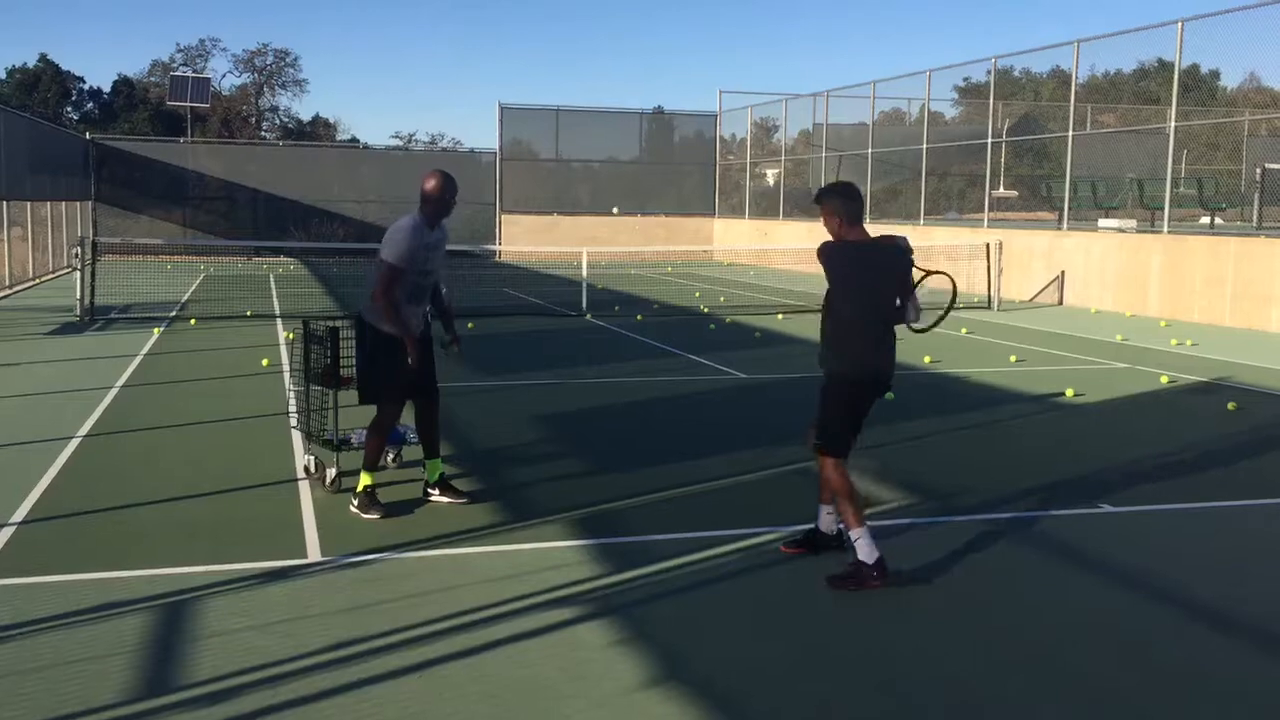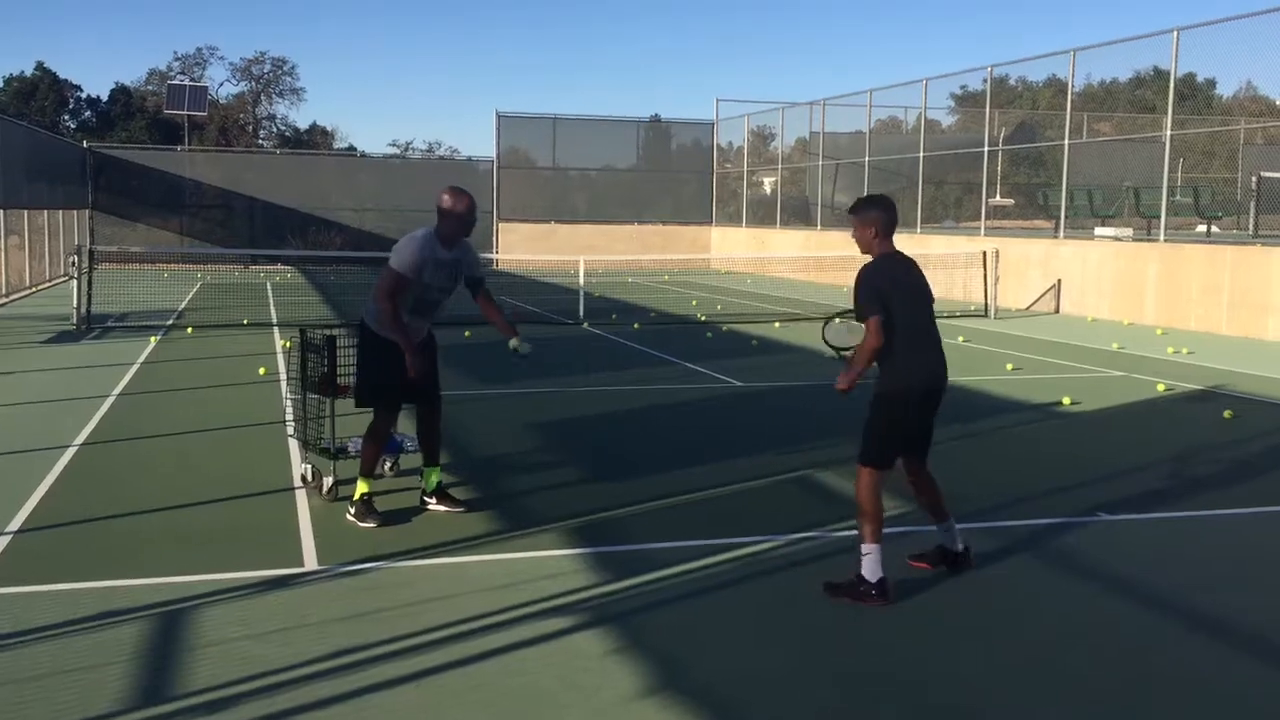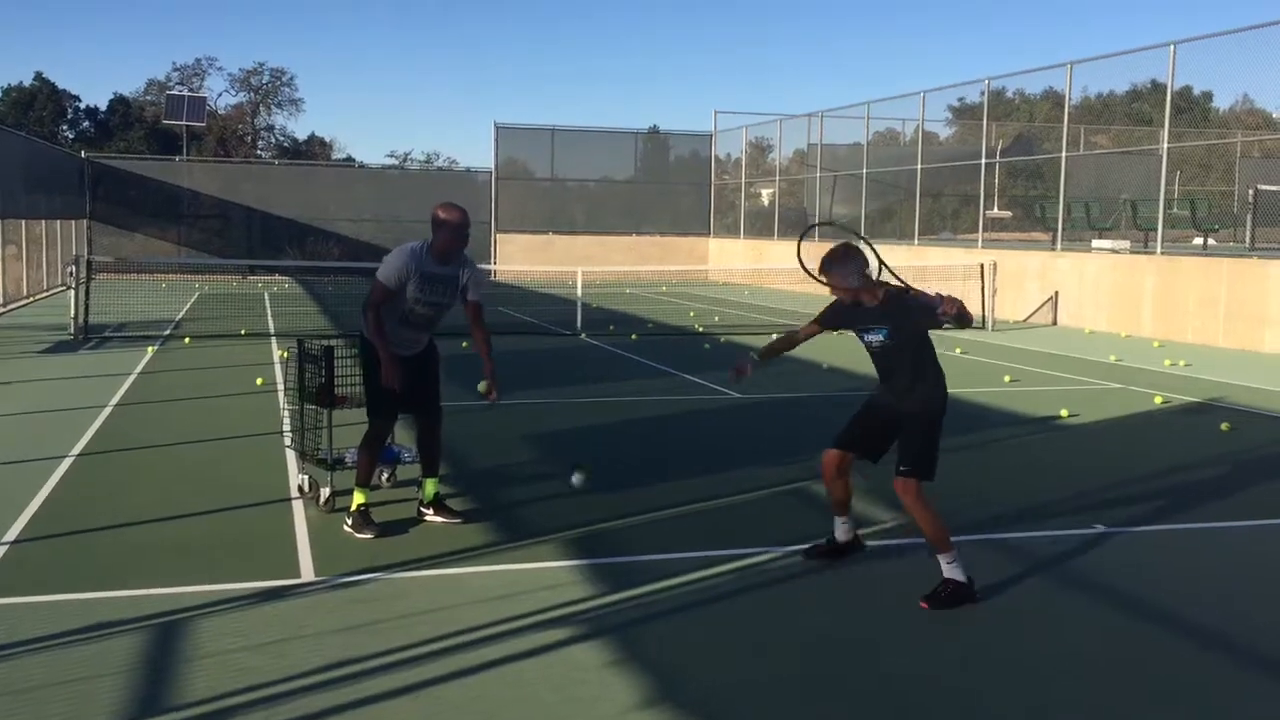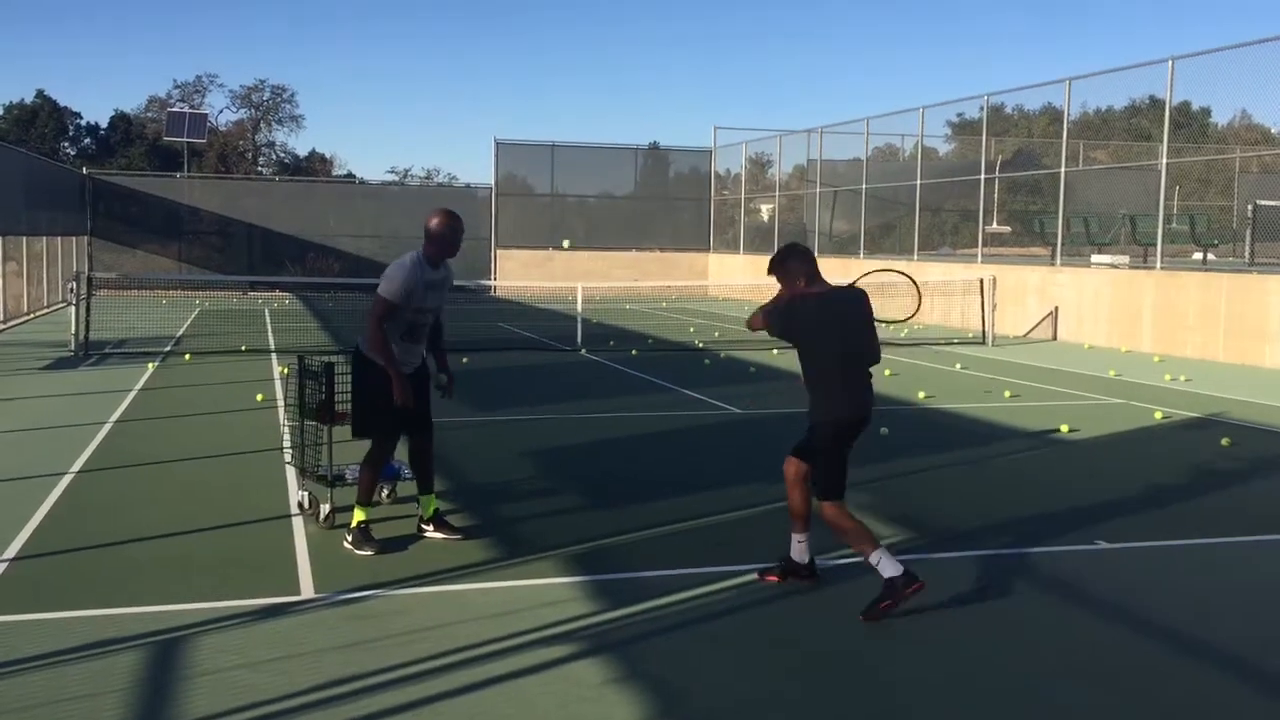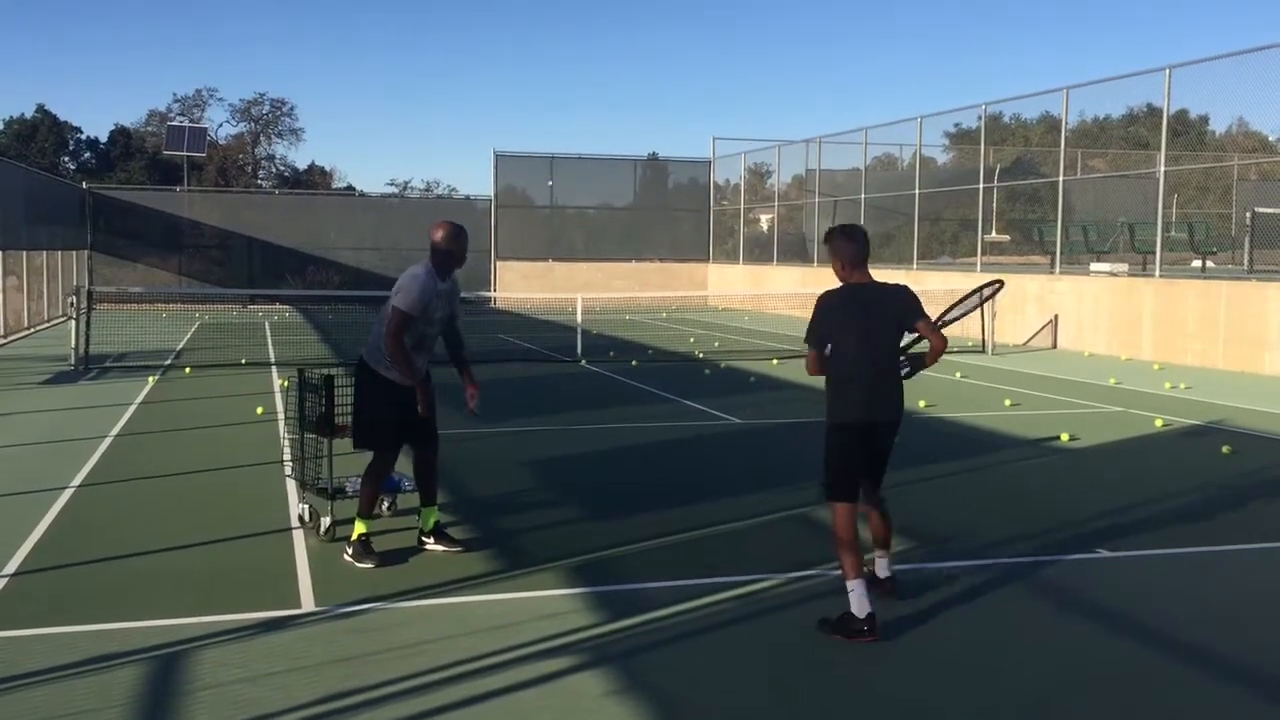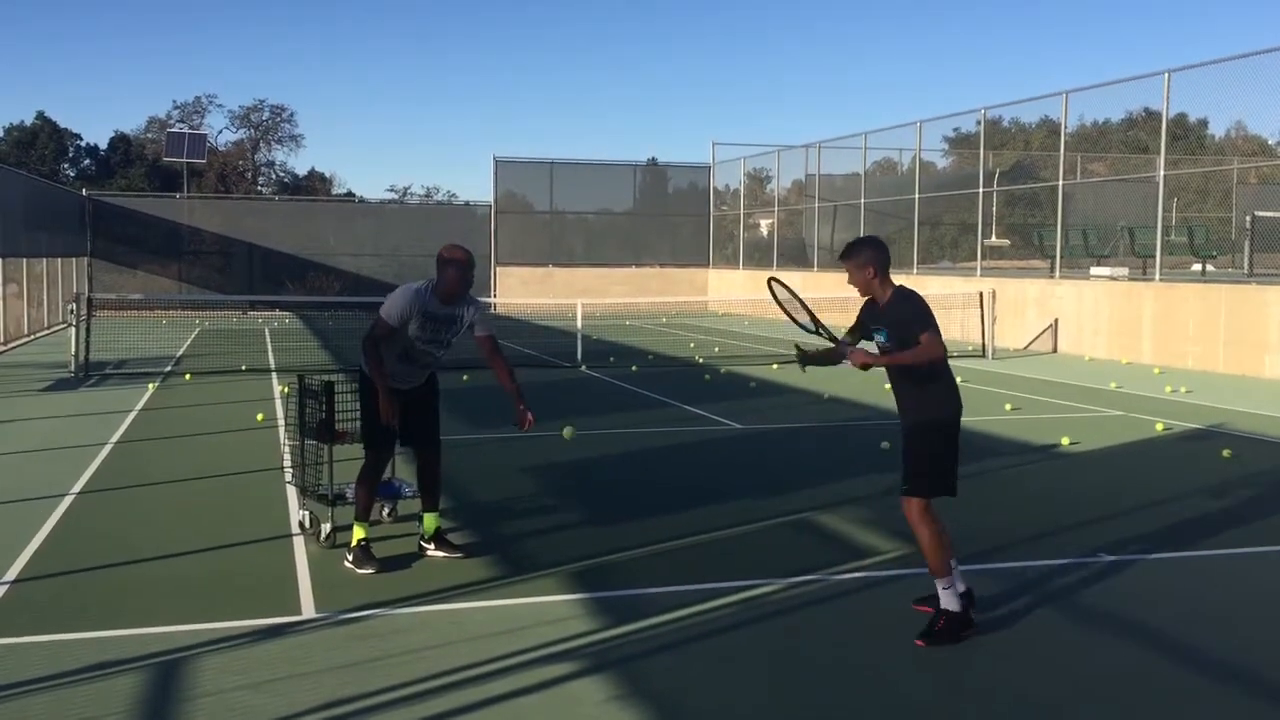
dt=0.5s
person 1, frame 1
left shoulder: (831, 253)
right shoulder: (896, 249)
right elbow: (906, 310)
left hip: (846, 370)
right hip: (879, 368)
left knee: (831, 460)
right knee: (829, 449)
left ankle: (868, 561)
right ankle: (825, 531)
person 1, frame 2
left shoulder: (871, 275)
right shoulder: (909, 267)
left elbow: (874, 339)
left wrist: (850, 375)
left hip: (900, 384)
right hip: (930, 380)
left knee: (868, 473)
right knee: (914, 463)
left ankle: (872, 579)
right ankle: (954, 547)
person 1, frame 3
left shoulder: (905, 301)
right shoulder: (847, 308)
left elbow: (964, 323)
right elbow: (799, 335)
left wrist: (956, 310)
right wrist: (757, 358)
left hip: (923, 403)
right hip: (886, 399)
left knee: (907, 489)
right knee: (833, 461)
left ankle: (957, 580)
right ankle: (844, 536)
person 1, frame 4
left shoulder: (796, 312)
right shoulder: (857, 298)
left elbow: (755, 322)
right elbow: (872, 356)
left wrist: (778, 301)
left hip: (834, 415)
right hip: (855, 405)
left knee: (831, 507)
right knee: (794, 470)
left ankle: (896, 575)
right ankle: (800, 560)
person 1, frame 5
left shoulder: (830, 303)
right shoulder: (899, 296)
left elbow: (814, 366)
right elbow: (938, 343)
left hip: (847, 416)
right hip: (887, 413)
left knee: (842, 509)
right knee: (870, 492)
left ankle: (860, 615)
right ankle: (882, 573)
person 1, frame 6
left shoulder: (909, 303)
right shoulder: (874, 309)
left elbow: (936, 351)
right elbow: (844, 349)
left wrist: (877, 360)
right wrist: (810, 356)
left hip: (934, 416)
right hip: (920, 414)
left knee: (915, 508)
right knee: (917, 504)
left ankle: (954, 611)
right ankle: (956, 591)
person 2, frame 1
left shoulder: (438, 233)
right shoulder: (407, 234)
right elbow: (382, 294)
left wrist: (449, 328)
right wrist: (409, 341)
left hip: (415, 330)
right hip: (383, 333)
left knee: (429, 401)
right knee: (390, 409)
left ankle: (434, 480)
right ankle: (363, 490)
person 2, frame 2
left shoulder: (464, 253)
right shoulder: (416, 246)
left elbow: (484, 300)
right elbow: (385, 298)
left wrist: (513, 335)
right wrist: (408, 349)
left hip: (419, 336)
right hip: (382, 336)
left knee: (431, 409)
right knee: (386, 416)
left ankle: (431, 488)
right ankle: (360, 498)
person 2, frame 3
left shoulder: (468, 270)
right shoulder: (405, 259)
left elbow: (477, 324)
right elbow: (371, 308)
left wrist: (490, 374)
right wrist: (387, 359)
left hip: (421, 349)
right hip: (382, 348)
left knee: (431, 419)
right knee: (382, 424)
left ankle: (429, 500)
right ankle: (357, 509)
person 2, frame 4
left shoulder: (444, 273)
right shoulder: (405, 270)
right elbow: (374, 325)
left wrist: (442, 366)
right wrist: (395, 376)
left hip: (414, 365)
right hip: (378, 366)
left knee: (423, 437)
right knee: (384, 443)
left ankle: (428, 515)
right ankle: (357, 525)
person 2, frame 5
left shoulder: (451, 287)
right shoulder: (417, 283)
left elbow: (452, 337)
right elbow: (392, 339)
left wrist: (469, 381)
right wrist: (422, 387)
left hip: (415, 376)
right hip: (381, 377)
left knee: (427, 447)
right knee: (385, 456)
left ankle: (429, 526)
right ankle: (359, 536)
person 2, frame 6
left shoulder: (471, 309)
right shoulder: (408, 297)
left elbow: (494, 356)
right elbow: (370, 343)
left wrist: (519, 402)
right wrist: (385, 394)
left hip: (421, 384)
right hip: (381, 382)
left knee: (430, 454)
right knee: (378, 458)
left ankle: (430, 534)
right ankle: (357, 542)
